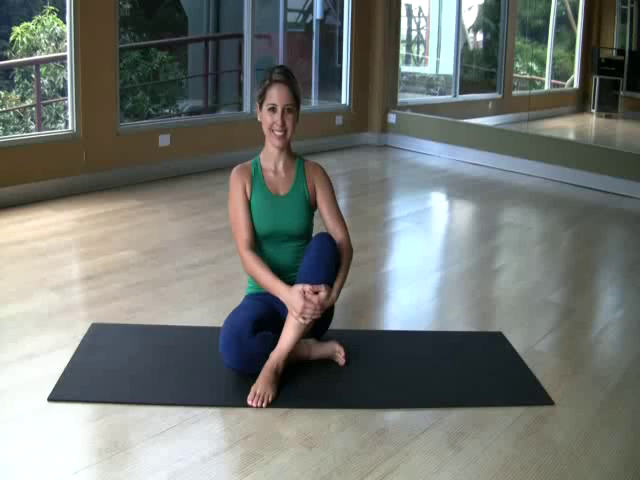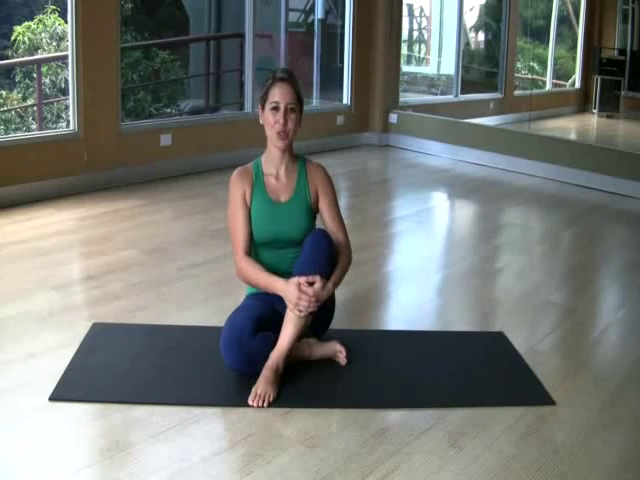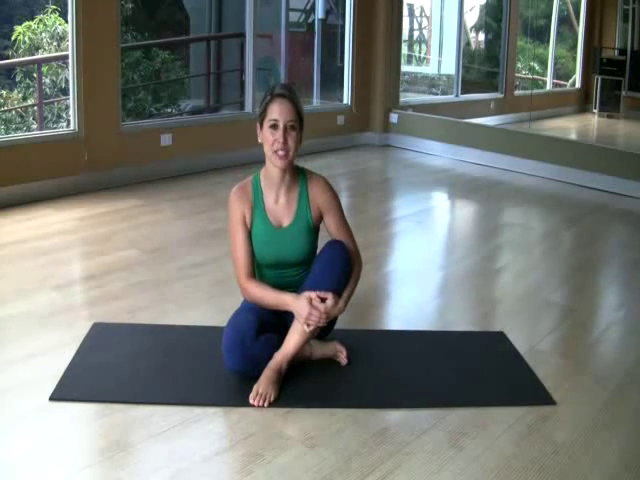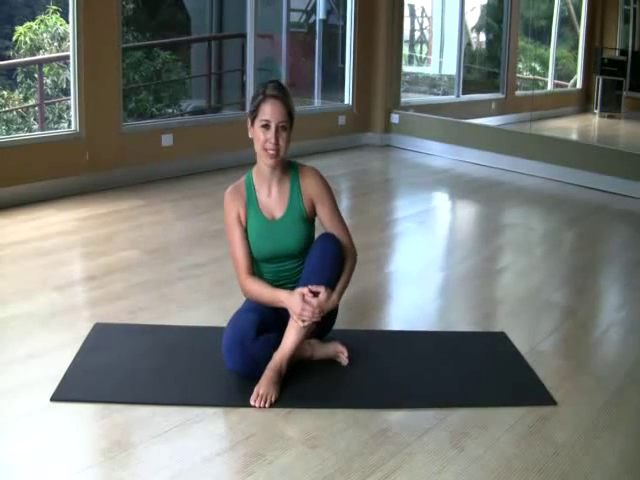
dt=0.7s
person 1, frame 1
left shoulder: (313, 174)
right shoulder: (242, 176)
left elbow: (343, 243)
right elbow: (246, 253)
left wrist: (333, 290)
right wrist: (285, 293)
left hip: (309, 302)
right hip: (265, 296)
left knee: (323, 244)
right knee: (233, 346)
left ankle: (276, 361)
right ankle: (307, 348)
person 1, frame 2
left shoulder: (316, 175)
right shoulder: (243, 179)
left elbow: (343, 249)
right elbow: (242, 262)
left wrist: (328, 286)
right wrist: (283, 286)
left hip: (310, 303)
right hip: (265, 297)
left knee: (318, 241)
right knee: (233, 347)
left ankle: (276, 361)
right ankle: (309, 348)
person 1, frame 3
left shoulder: (318, 190)
right shoulder: (241, 196)
left elbow: (353, 258)
right elbow: (247, 282)
left wrist: (340, 302)
right wrist: (291, 301)
left hip: (313, 307)
right hip: (267, 303)
left knee: (336, 253)
right knee: (235, 351)
left ankle: (279, 362)
right ankle: (309, 349)
person 1, frame 4
left shoulder: (310, 181)
right shoulder: (236, 196)
left elbow: (348, 249)
right elbow: (246, 280)
left wrist: (334, 296)
right wrist: (286, 298)
left hip: (311, 305)
right hip: (268, 301)
left knee: (328, 245)
right knee: (235, 352)
left ankle: (278, 363)
right ankle: (311, 349)
